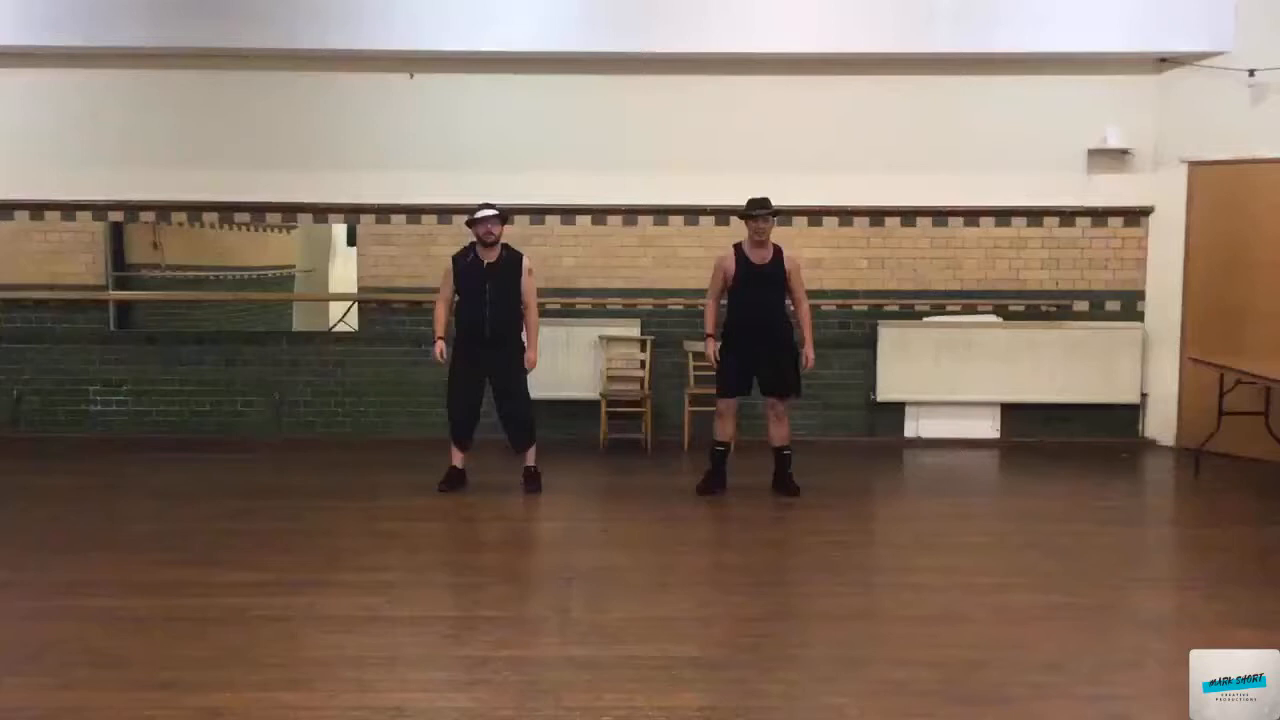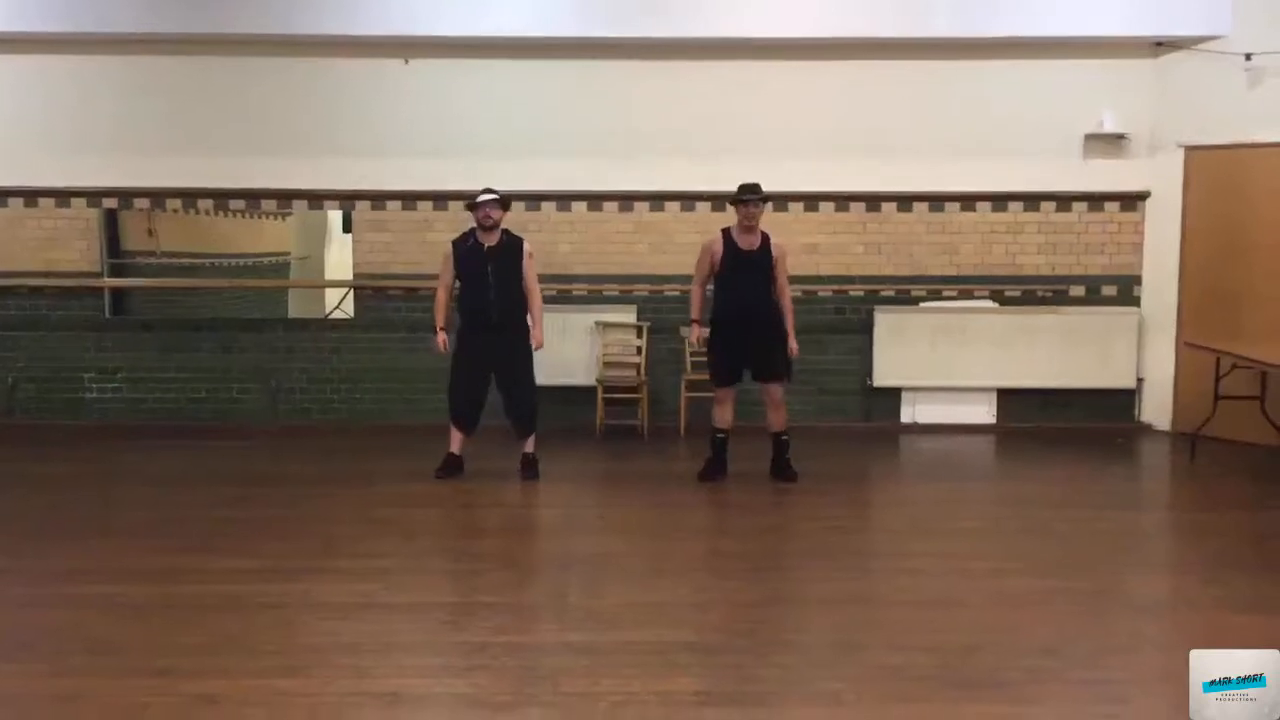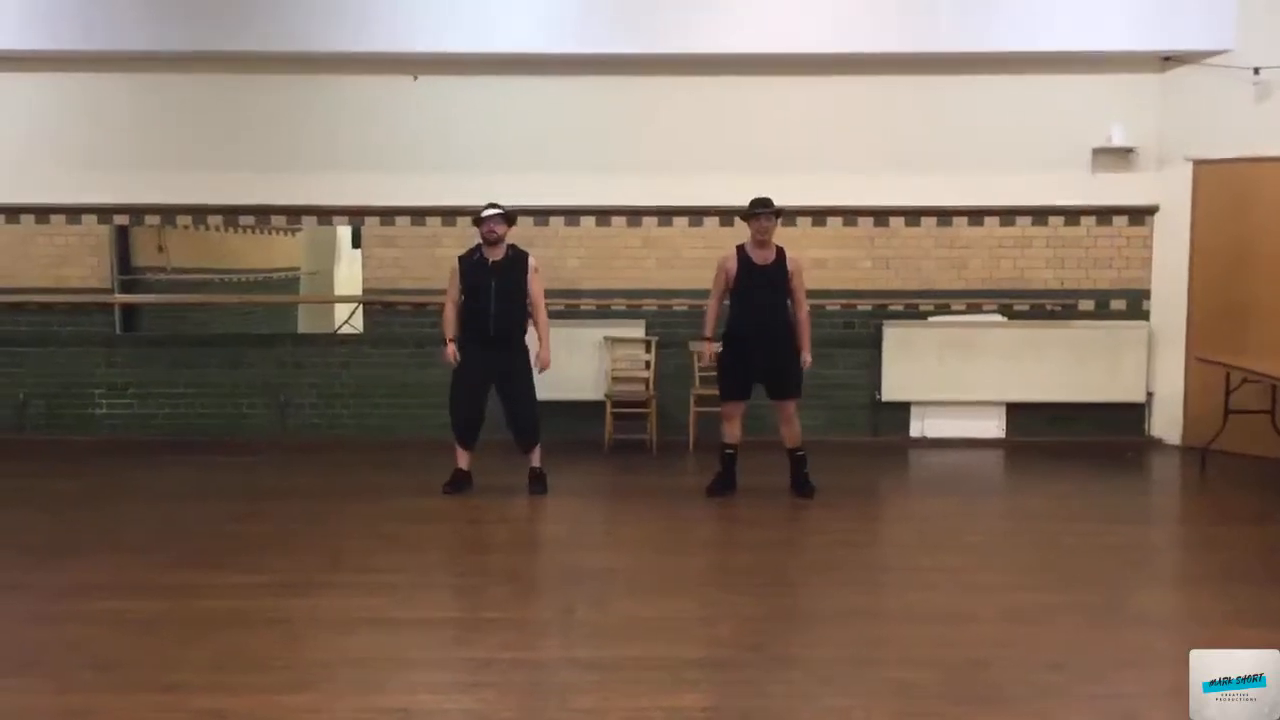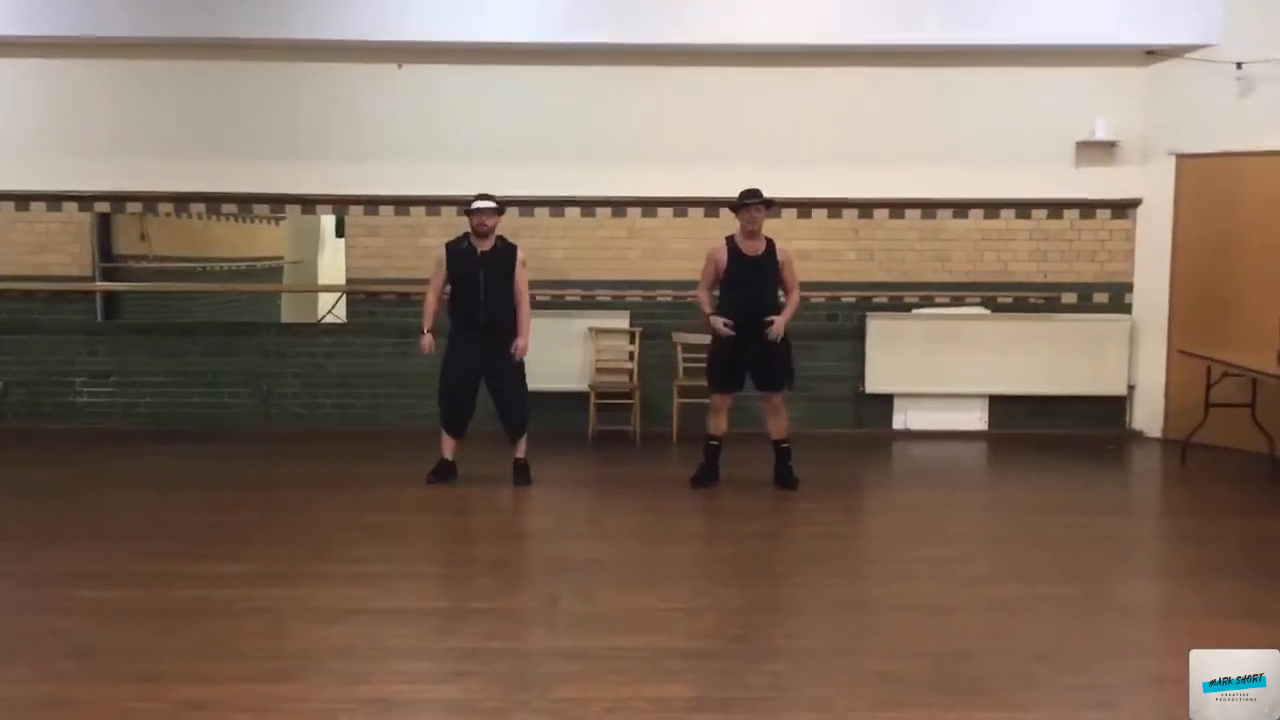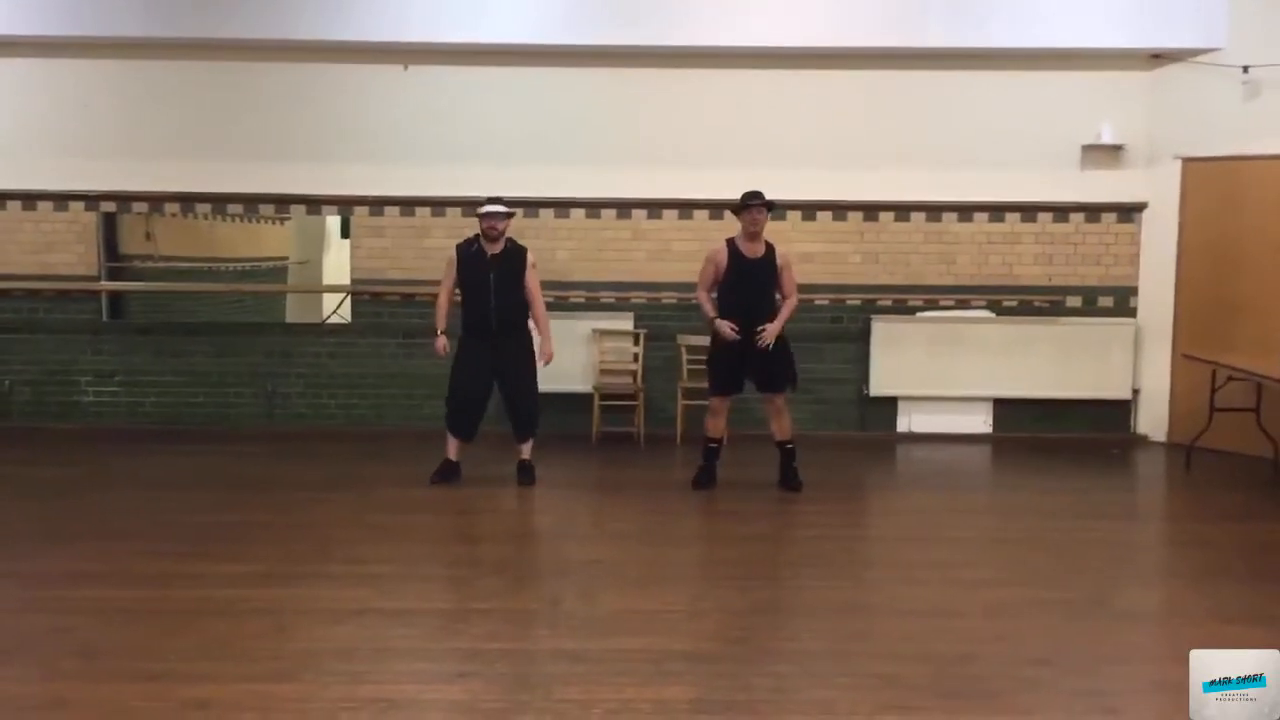
dt=0.4s
person 1, frame 1
left shoulder: (786, 261)
right shoulder: (728, 260)
left elbow: (800, 303)
right elbow: (712, 300)
left wrist: (808, 343)
right wrist: (710, 337)
left hip: (777, 344)
right hip: (736, 343)
left knee: (778, 408)
right knee: (725, 407)
left ankle: (782, 474)
right ankle: (717, 473)
person 1, frame 2
left shoulder: (774, 248)
right shoulder: (716, 245)
left elbow: (783, 291)
right elbow: (699, 284)
left wrist: (790, 333)
right wrist: (695, 322)
left hip: (766, 329)
right hip: (726, 329)
left knee: (775, 393)
right knee: (723, 394)
left ankle: (781, 461)
right ankle: (718, 460)
person 1, frame 3
left shoulder: (788, 262)
right shoulder: (730, 260)
left elbow: (800, 305)
right elbow: (715, 301)
left wrist: (805, 347)
right wrist: (708, 339)
left hip: (779, 345)
right hip: (738, 345)
left knee: (787, 409)
right knee: (731, 409)
left ankle: (799, 475)
right ankle: (727, 475)
person 1, frame 4
left shoulder: (778, 252)
right shoulder: (720, 251)
left elbow: (793, 291)
right elbow: (704, 289)
left wrist: (784, 318)
right wrist: (711, 316)
left hip: (768, 336)
right hip: (729, 335)
left knee: (775, 401)
right knee: (719, 401)
left ankle: (783, 467)
right ankle: (710, 466)
person 1, frame 5
left shoulder: (777, 256)
right shoulder: (720, 253)
left elbow: (791, 296)
right elbow: (702, 291)
left wrist: (777, 325)
right wrist: (716, 320)
left hip: (767, 338)
right hip: (728, 338)
left knee: (778, 402)
right knee: (717, 403)
left ankle: (788, 469)
right ankle: (708, 468)
person 2, frame 1
left shoulder: (520, 263)
right shoulder: (458, 263)
left elbow: (530, 307)
right elbow: (444, 302)
left wrist: (532, 346)
right wrist: (439, 337)
left hip: (508, 350)
right hip: (467, 350)
left knee: (517, 409)
right knee: (461, 410)
left ankle: (531, 470)
right ankle: (457, 470)
person 2, frame 2
left shoulder: (520, 248)
right shoulder: (457, 249)
left elbow: (532, 290)
right elbow: (444, 290)
left wrist: (537, 326)
right wrist: (440, 328)
left hip: (513, 335)
right hip: (472, 336)
left knee: (522, 396)
right knee: (463, 395)
left ankle: (529, 457)
right ankle: (454, 457)
person 2, frame 3
left shoulder: (525, 263)
right shoulder: (463, 263)
left elbow: (538, 306)
right elbow: (451, 305)
left wrist: (544, 346)
right wrist: (450, 340)
left hip: (512, 350)
right hip: (472, 350)
left knee: (523, 410)
right knee: (464, 410)
left ankle: (536, 471)
right ankle: (462, 472)
person 2, frame 4
left shoulder: (513, 254)
right shoulder: (450, 252)
left elbow: (522, 297)
right elbow: (434, 293)
left wrist: (523, 335)
right wrist: (427, 330)
left hip: (502, 339)
right hip: (463, 339)
left knee: (513, 400)
right knee: (453, 398)
left ankle: (520, 462)
right ankle: (447, 462)
person 2, frame 5
left shoulder: (523, 257)
right shoulder: (461, 254)
left elbow: (535, 299)
right elbow: (445, 294)
left wrist: (545, 339)
right wrist: (440, 332)
left hip: (515, 341)
right hip: (474, 341)
left knee: (523, 401)
right knee: (462, 399)
left ankle: (525, 462)
right ankle: (451, 462)
